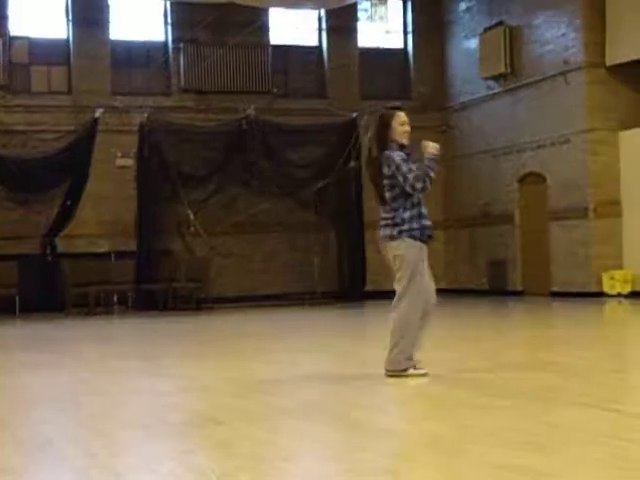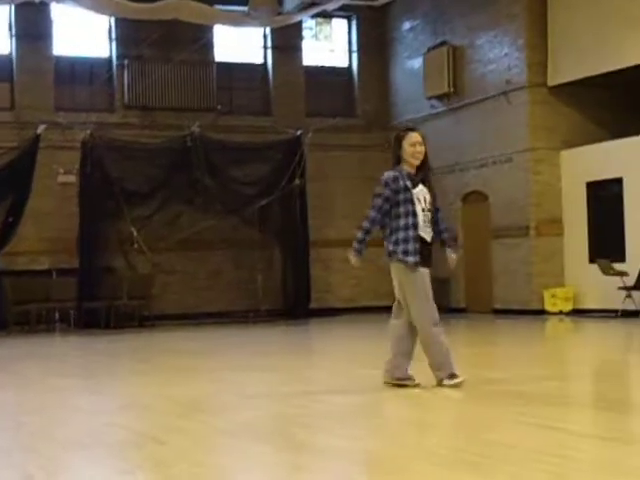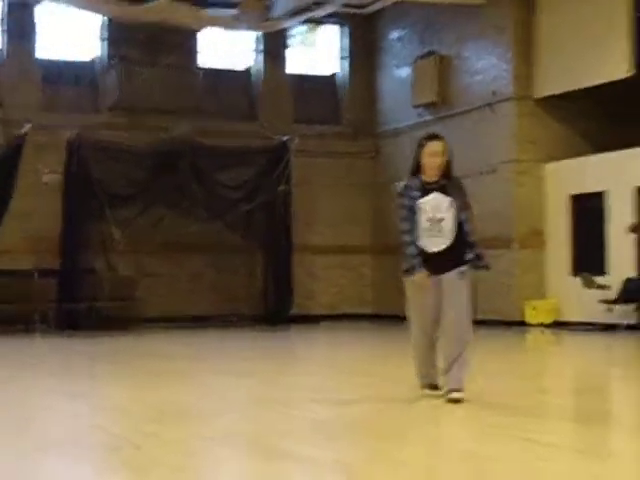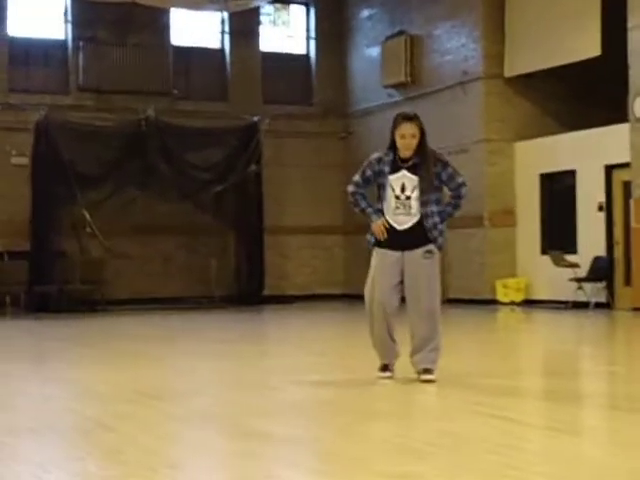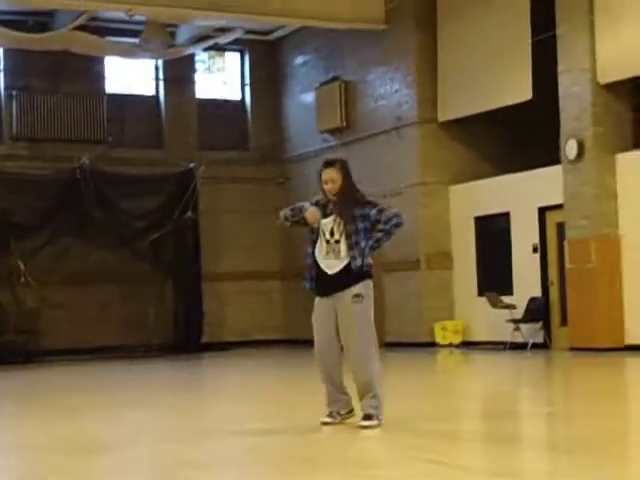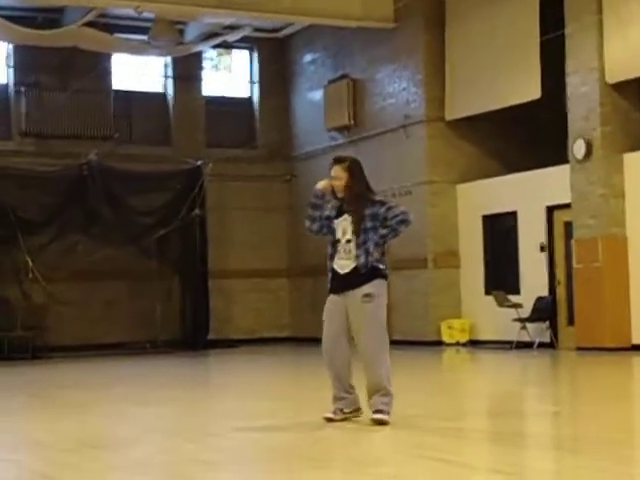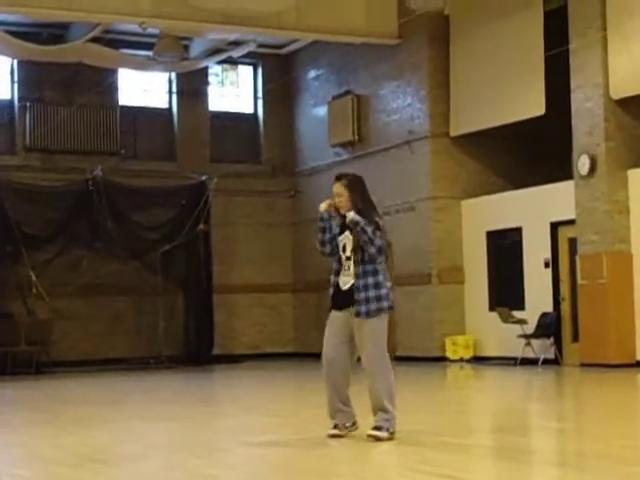
dt=0.7s
person 1, frame 1
left shoulder: (389, 157)
right shoulder: (394, 158)
left elbow: (411, 179)
right elbow: (419, 184)
left wrist: (413, 151)
right wrist: (430, 157)
left hip: (396, 235)
right hip: (406, 235)
left knee: (424, 295)
right knee: (410, 299)
left ankle: (402, 353)
right ankle: (399, 362)
person 1, frame 2
left shoulder: (423, 180)
right shoulder: (392, 179)
left elbow: (435, 216)
right elbow: (374, 216)
left wrist: (449, 245)
right wrist: (357, 249)
left hip: (421, 256)
right hip: (405, 257)
left knee: (405, 317)
right knee: (426, 316)
left ankle: (397, 372)
right ankle: (444, 370)
person 1, frame 3
left shoulder: (454, 188)
right shoulder: (408, 189)
left elbow: (465, 226)
right elbow: (406, 230)
left wrist: (475, 258)
right wrist: (415, 266)
left hip: (454, 266)
right hip: (421, 268)
left knee: (456, 326)
right knee: (423, 327)
left ankle: (454, 383)
right ankle: (428, 378)
person 1, frame 4
left shoulder: (433, 163)
right shoulder: (380, 162)
left elbow: (460, 189)
right elbow: (354, 189)
left wrist: (439, 220)
right wrist: (373, 216)
left hip: (422, 244)
right hip: (387, 244)
left knee: (424, 306)
right knee: (378, 303)
left ankle: (425, 363)
right ankle: (387, 357)
person 1, frame 5
left shoulder: (362, 207)
right shoulder: (319, 207)
left elbow: (395, 220)
right elbow: (285, 217)
left wrist: (369, 247)
right wrist: (303, 210)
left hip: (354, 285)
right hip: (324, 288)
left knee: (361, 349)
right knee: (325, 351)
left ankle: (372, 408)
right ankle: (340, 405)
person 1, frame 6
left shoulder: (373, 206)
right shoulder: (335, 210)
left elbow: (403, 218)
right elbow: (314, 227)
left wrist: (378, 243)
right wrist: (318, 195)
left hip: (367, 283)
right hip: (338, 286)
left knee: (372, 346)
right knee: (332, 346)
left ankle: (381, 403)
right ankle: (346, 402)
person 1, frame 7
left shoulder: (369, 220)
right shoulder: (340, 224)
left elbow: (376, 249)
right elbow: (327, 249)
left wrist: (355, 221)
right wrist: (324, 217)
left hip: (369, 302)
right hip: (341, 303)
left knee: (375, 362)
right knee: (333, 361)
left ankle: (385, 421)
right ankle: (343, 418)
